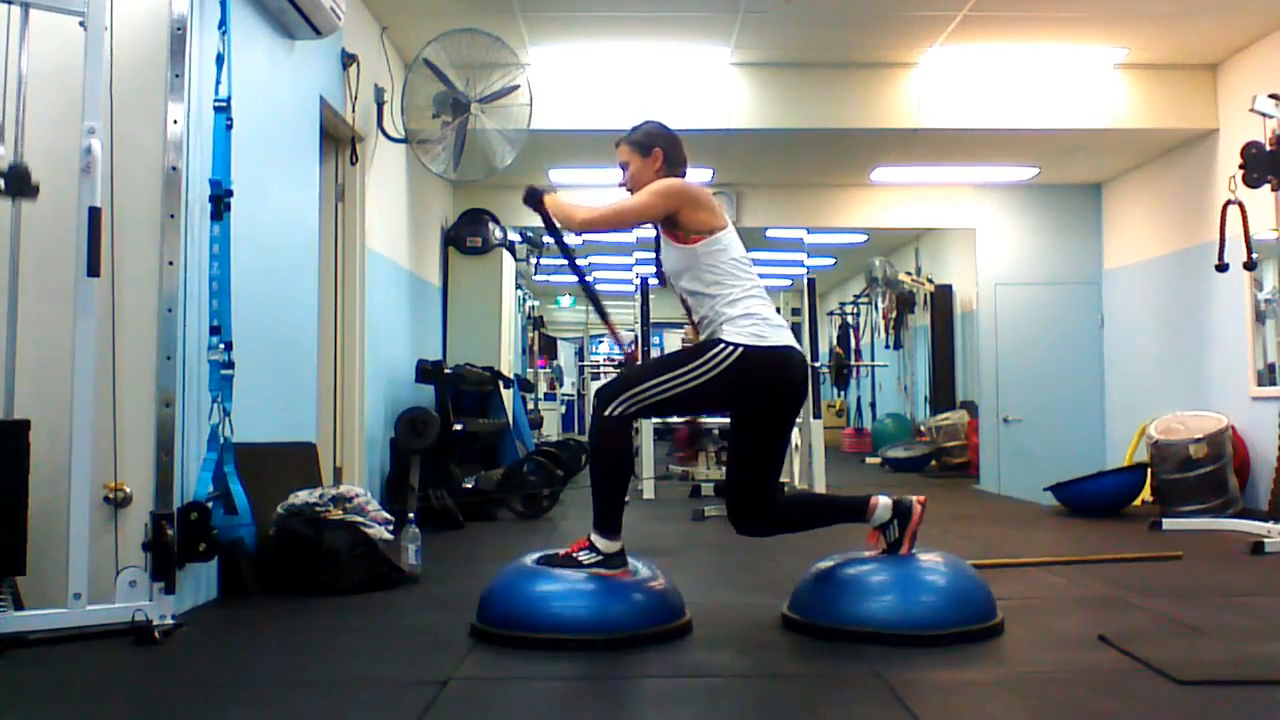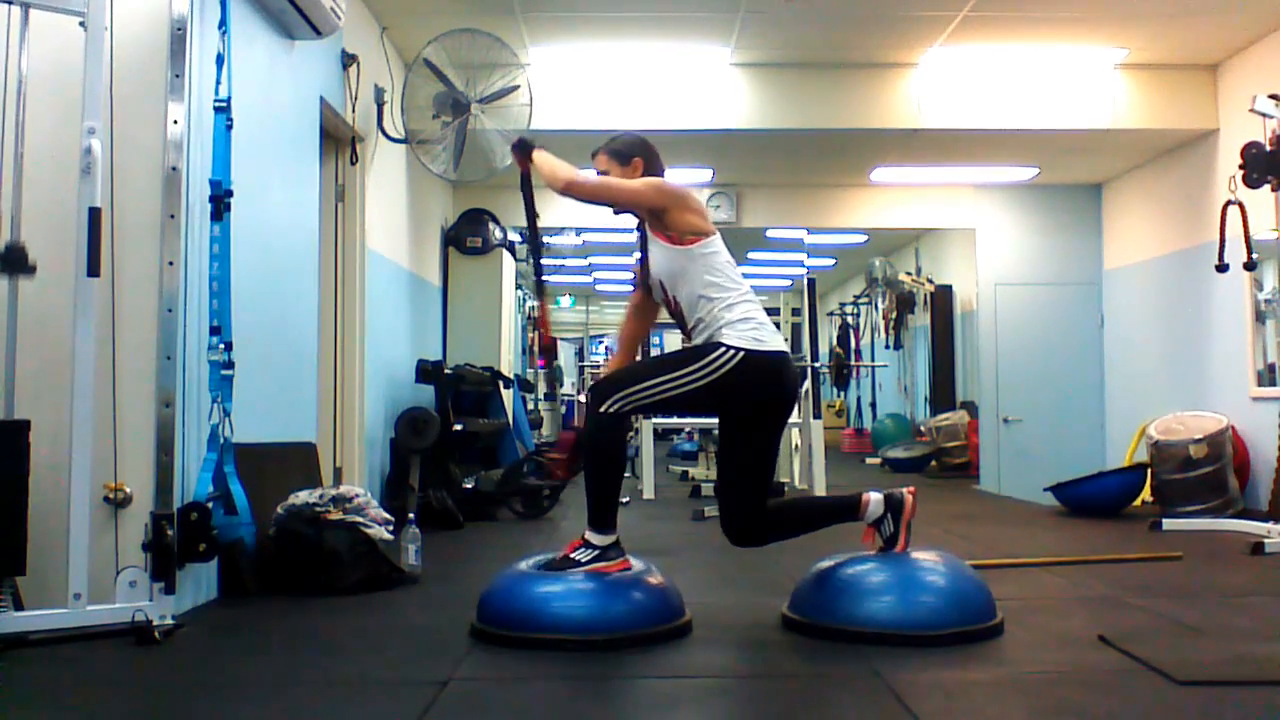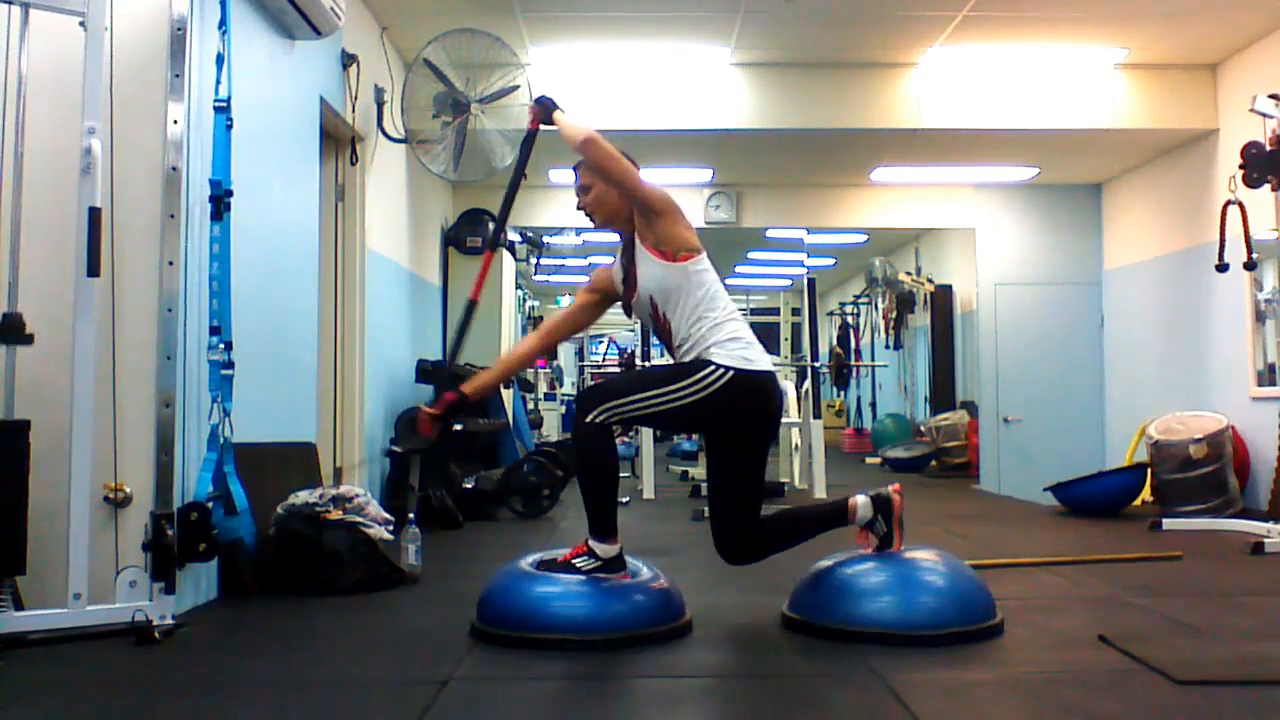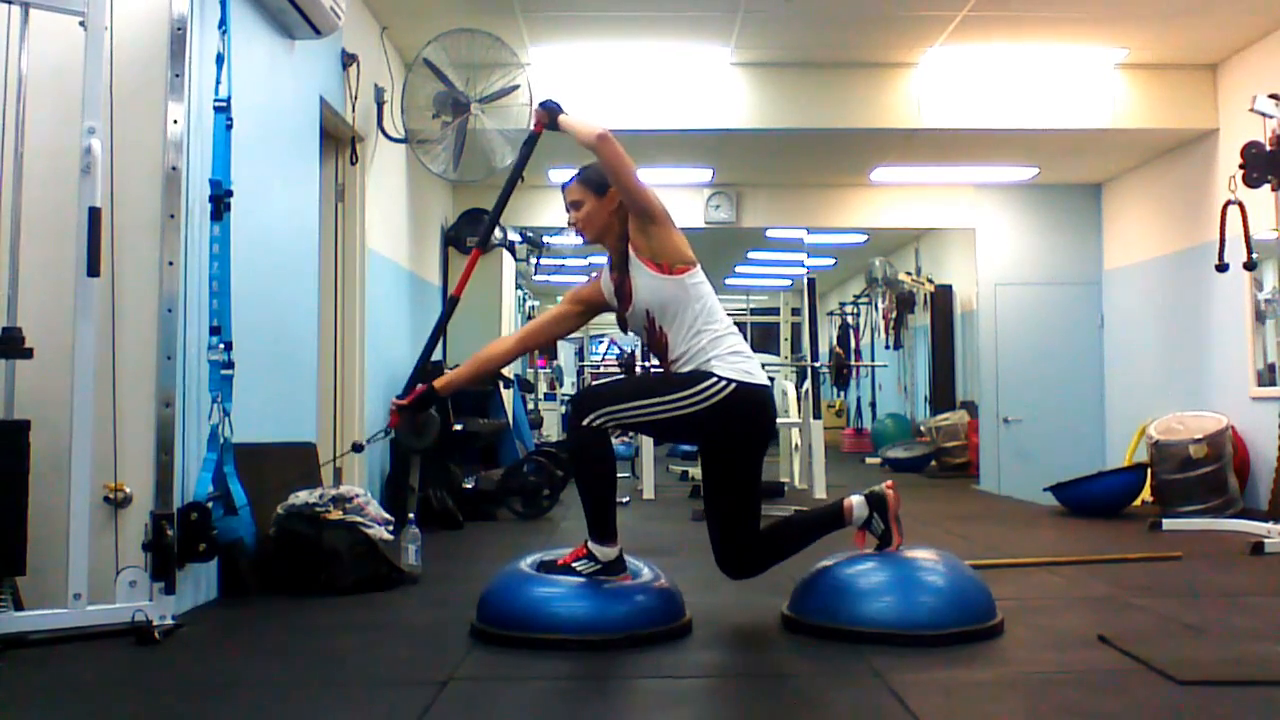
dt=0.3s
person 1, frame 1
left shoulder: (678, 192)
right shoulder: (682, 225)
left elbow: (587, 220)
right elbow: (711, 313)
left wrist: (546, 199)
right wrist: (694, 418)
left hip: (751, 355)
right hip: (781, 367)
left knee: (612, 402)
right knee: (752, 514)
left ankle: (605, 547)
right ankle: (886, 510)
person 1, frame 2
left shoulder: (668, 198)
right shoulder: (647, 263)
left elbow: (574, 183)
right elbow: (624, 354)
left wrist: (533, 154)
right wrist: (585, 434)
left hip: (747, 357)
right hip: (765, 374)
left knee: (606, 402)
right knee: (746, 525)
left ankle: (600, 545)
right ankle: (879, 505)
person 1, frame 3
left shoulder: (658, 213)
right shoulder: (611, 280)
left elbow: (590, 141)
right elbow: (538, 340)
left wrist: (552, 113)
right wrist: (462, 394)
left hip: (736, 378)
right hip: (743, 392)
left knee: (592, 411)
right knee: (738, 544)
left ankle: (606, 552)
right ankle: (867, 507)
person 1, frame 4
left shoulder: (653, 231)
right shoulder: (599, 292)
left elbow: (603, 141)
right elbow: (514, 343)
left wrist: (557, 118)
right wrist: (434, 388)
left hip: (735, 391)
right hip: (727, 403)
left knee: (586, 411)
right knee: (739, 559)
left ankle: (603, 554)
right ankle: (862, 507)
